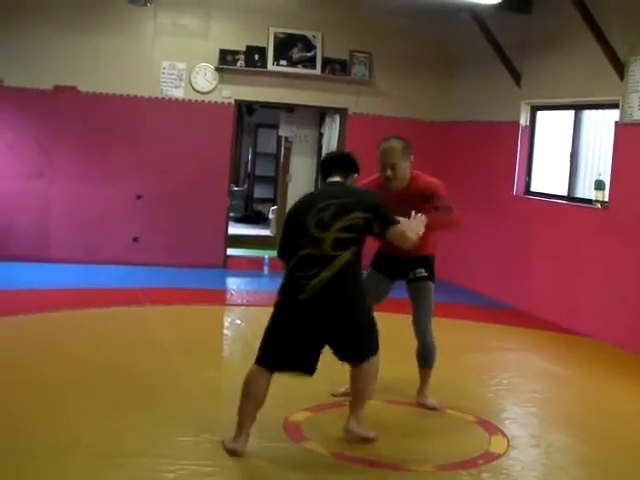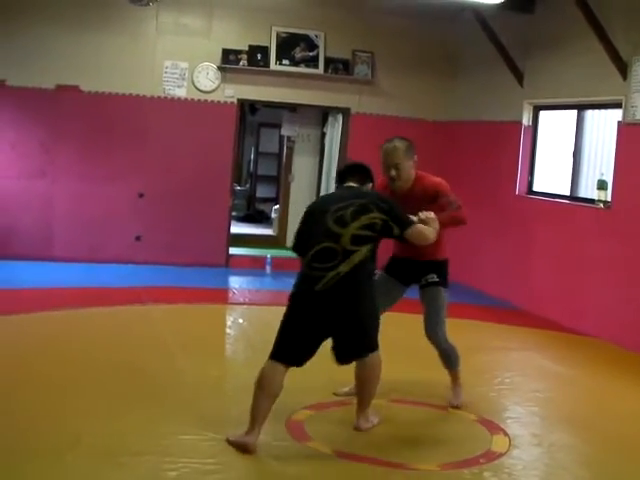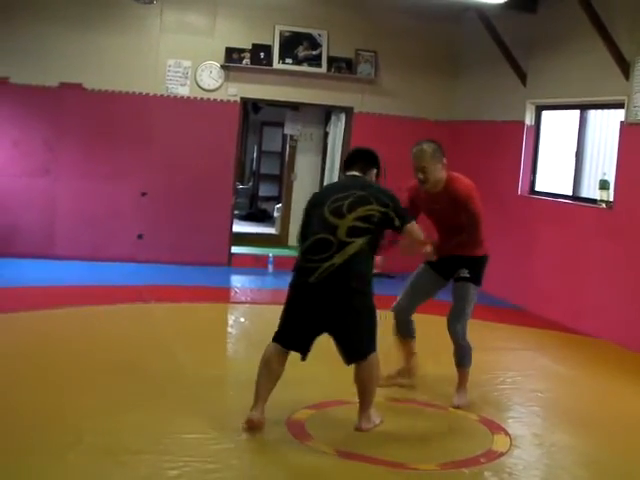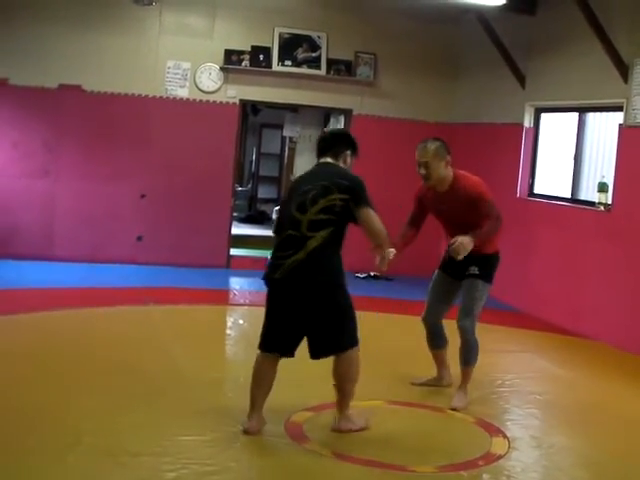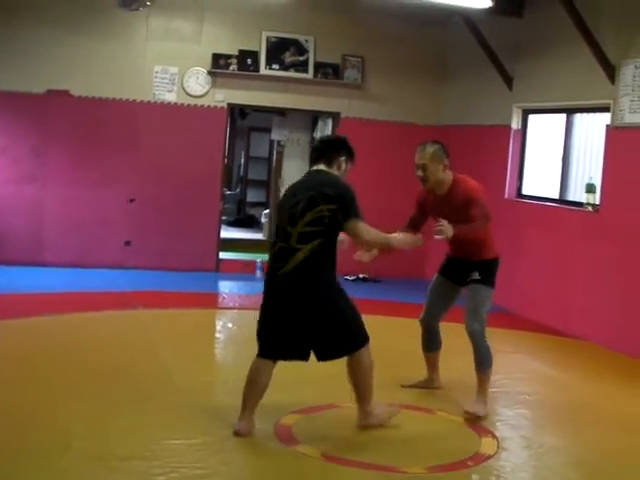
dt=0.3s
person 1, frame 1
left shoulder: (300, 206)
right shoulder: (366, 200)
right elbow: (407, 240)
right wrist: (416, 224)
left hip: (295, 298)
right hip: (343, 299)
left knee: (264, 365)
right knee: (366, 356)
left ankle: (239, 438)
right ankle: (355, 420)
person 1, frame 2
left shoulder: (317, 206)
right shoulder: (379, 203)
left elbow: (301, 252)
right elbow: (422, 238)
right wrist: (431, 223)
left hip: (310, 291)
right hip: (355, 294)
left knee: (280, 359)
right knee: (366, 352)
left ankle: (252, 433)
right ankle: (363, 416)
person 1, frame 3
left shoulder: (320, 196)
right shoulder: (381, 196)
right elbow: (417, 237)
right wrist: (419, 247)
left hip: (306, 281)
right hip: (350, 286)
left knee: (281, 344)
right knee: (365, 352)
left ankle: (257, 410)
right ankle: (366, 415)
person 1, frame 4
left shoulder: (298, 183)
right shoulder: (348, 181)
right elbow: (374, 228)
right wrist: (383, 248)
left hip: (281, 275)
right hip: (321, 278)
left knee: (271, 349)
right knee: (346, 345)
left ankle: (254, 417)
right ankle: (343, 414)
person 1, frame 5
left shoulder: (292, 191)
right shoulder: (337, 189)
right elbow: (362, 236)
right wrist: (393, 240)
left hip: (278, 284)
right hip: (315, 287)
left knee: (267, 354)
right knee: (357, 345)
left ankle: (245, 420)
right ankle: (366, 411)
person 2, frame 1
left shoulder: (428, 187)
right shoulder: (371, 187)
left elbow: (451, 217)
left hip: (419, 260)
right hip: (385, 257)
left knee: (423, 331)
left ankle: (423, 390)
person 2, frame 2
left shoulder: (433, 187)
right shoulder: (381, 190)
left elbow: (461, 215)
left hip: (433, 264)
right hip: (400, 261)
left knee: (435, 333)
left ankle: (457, 385)
person 2, frame 3
left shoulder: (464, 190)
right shoulder: (417, 191)
left elbow: (475, 236)
left wrist: (437, 248)
left hip: (470, 259)
right hip: (442, 256)
left knee: (456, 326)
right knee: (400, 309)
left ankle: (462, 388)
right ankle: (408, 369)
person 2, frame 4
left shoulder: (472, 186)
right shoulder: (425, 193)
left elbow: (496, 222)
right elbow: (413, 226)
left wrist: (472, 240)
right wrist: (395, 249)
left hip: (483, 257)
right hip: (454, 255)
left knee: (465, 323)
right knee: (430, 318)
left ankle: (463, 388)
right ankle: (443, 374)
person 2, frame 5
left shoulder: (469, 189)
right shoulder: (427, 196)
left elbow: (483, 225)
right elbow: (412, 229)
left wrist: (453, 231)
right wrist: (380, 248)
left hip: (482, 262)
right hip: (455, 260)
left knee: (475, 328)
right knee: (428, 319)
left ankle: (482, 397)
right ankle: (432, 377)
